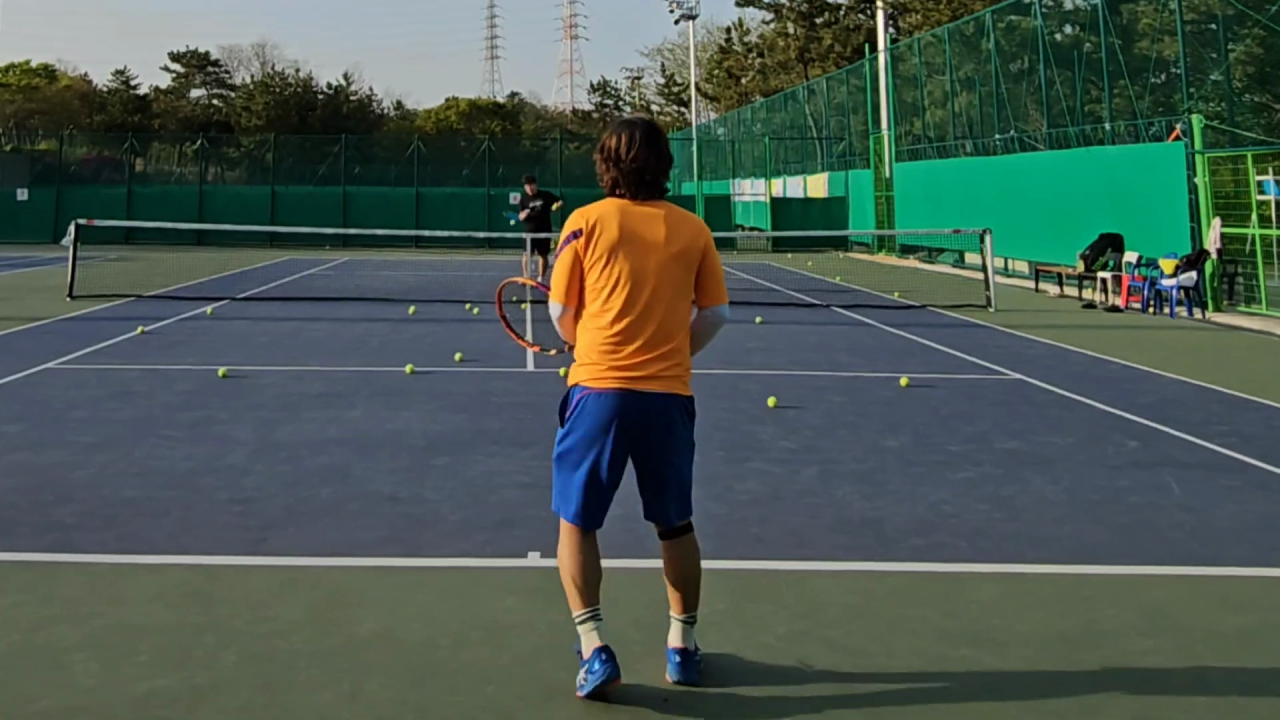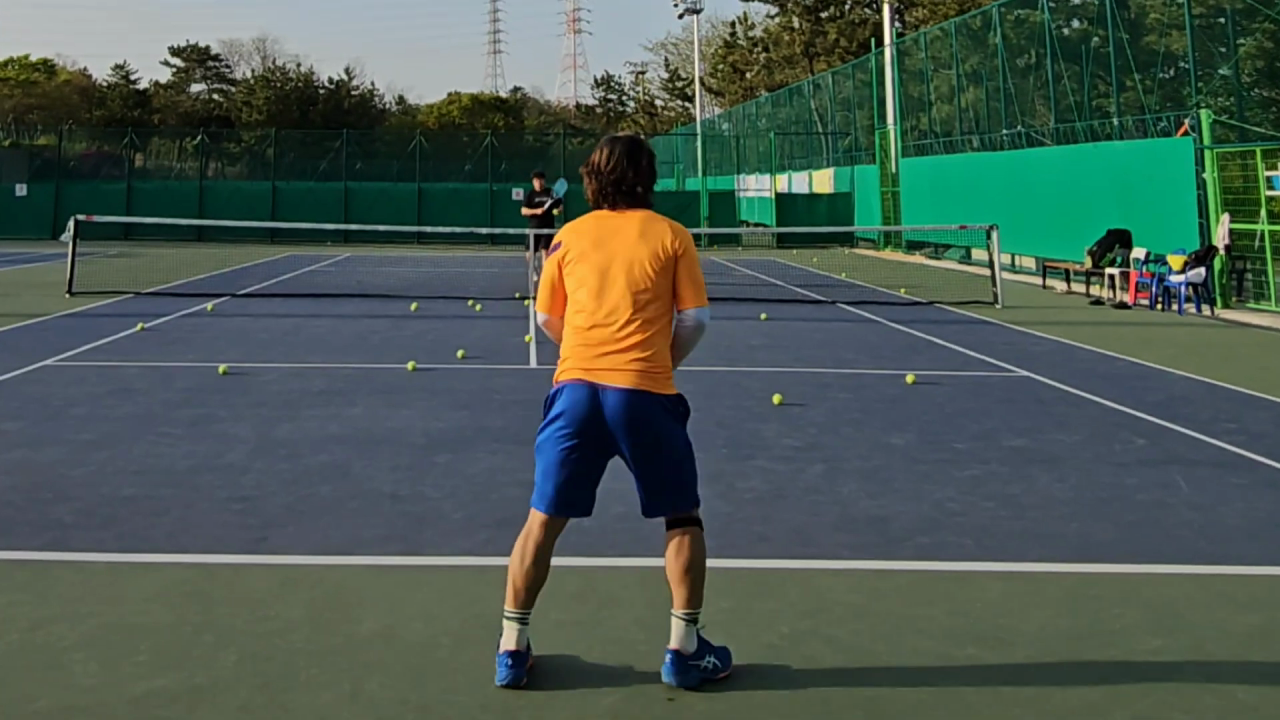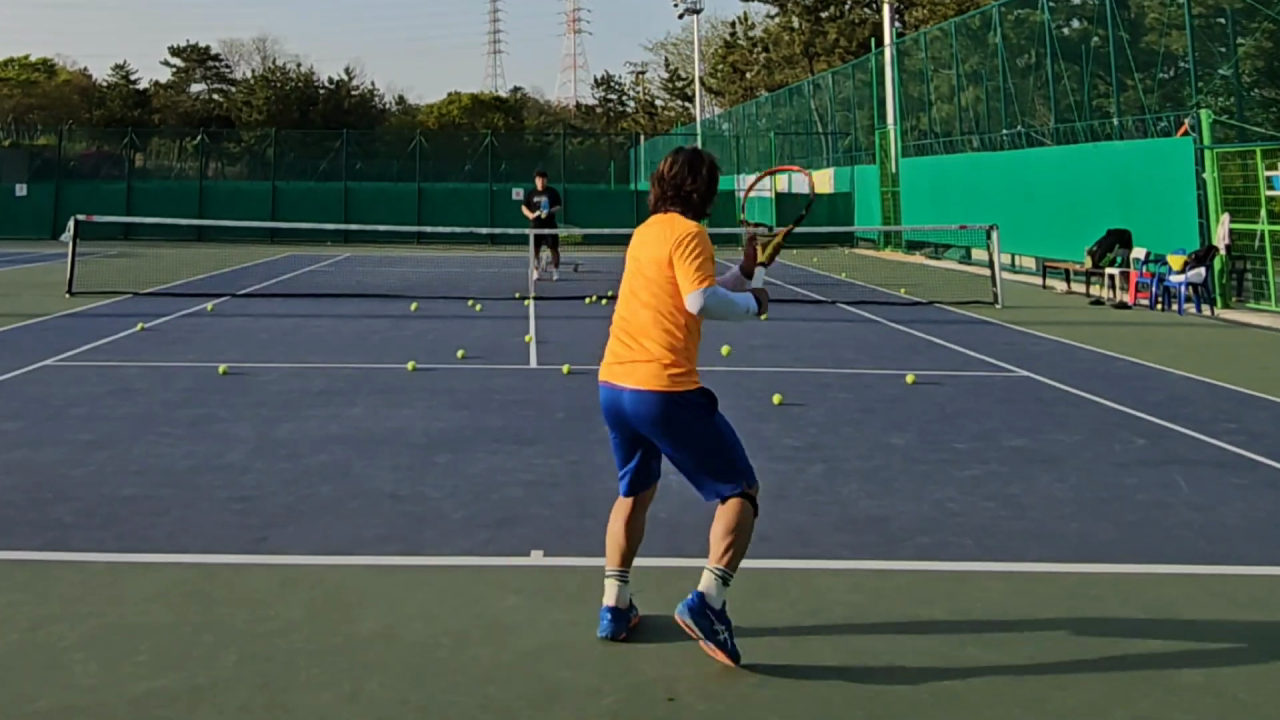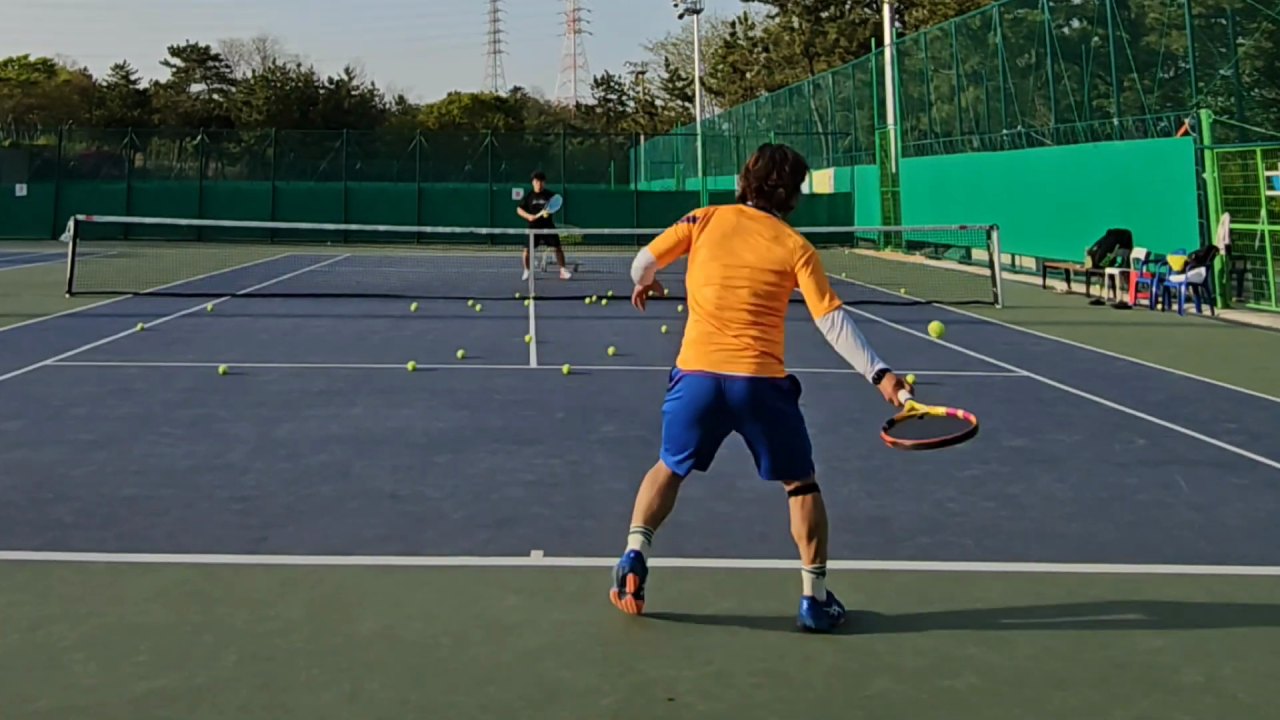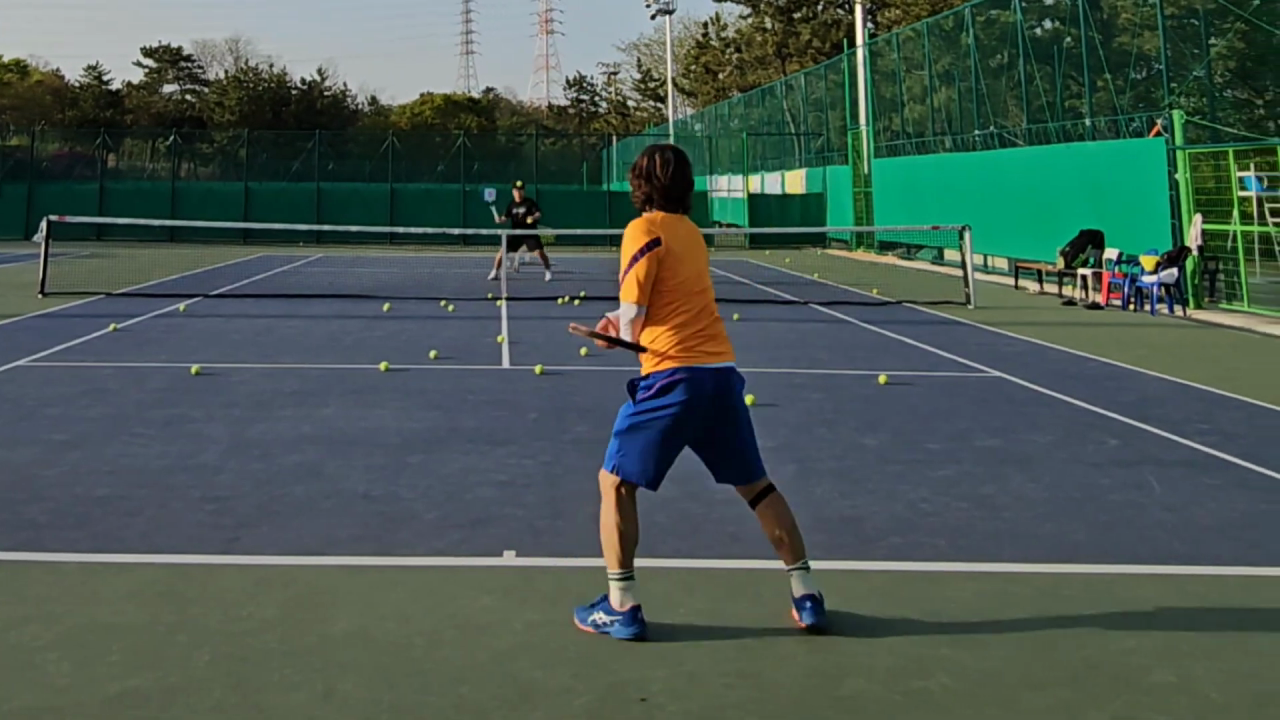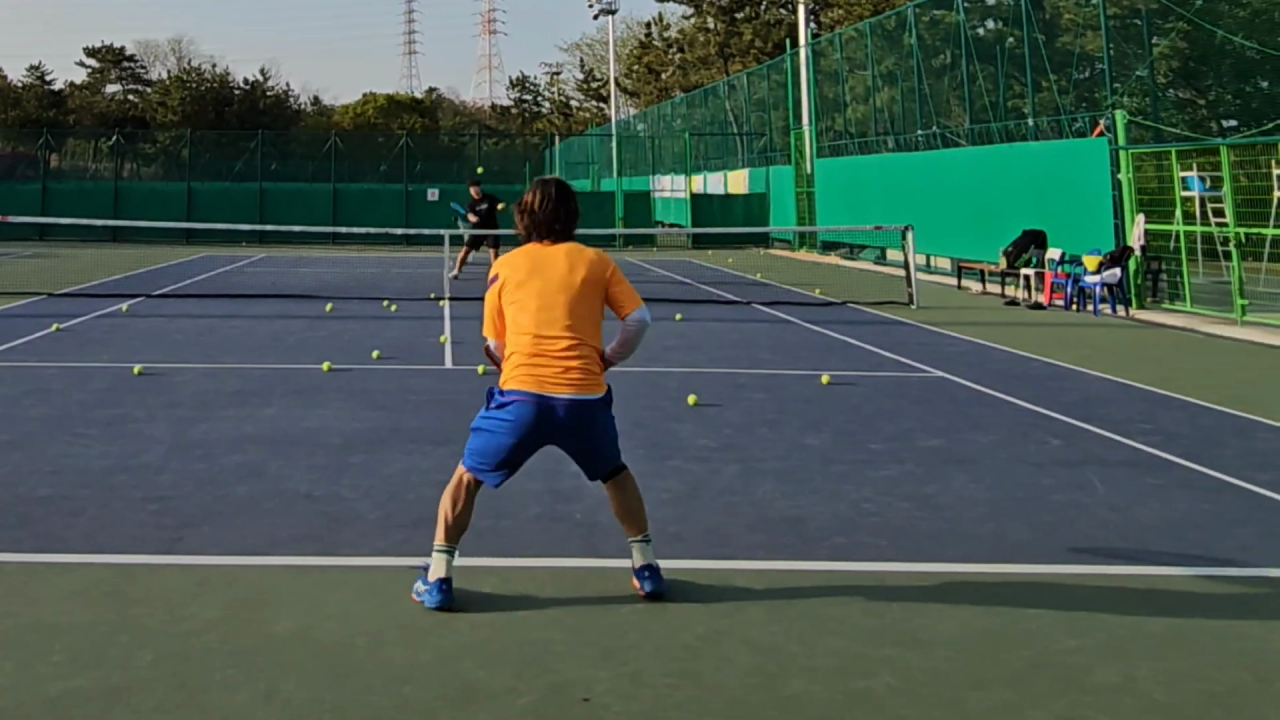
dt=0.5s
person 1, frame 1
left shoulder: (586, 222)
right shoulder: (693, 230)
left elbow: (561, 313)
right elbow: (715, 313)
left hip: (598, 391)
right hip: (668, 396)
left knee: (576, 525)
right knee: (675, 527)
left ankle: (595, 652)
right ankle: (683, 648)
person 1, frame 2
left shoulder: (569, 235)
right shoulder: (672, 235)
left elbow: (547, 319)
right elbow: (694, 318)
left hip: (576, 388)
right hip: (644, 394)
left knee: (543, 519)
right knee: (683, 518)
left ankle: (511, 651)
right ankle: (684, 649)
person 1, frame 3
left shoulder: (647, 232)
right shoulder: (688, 233)
right elbow: (701, 303)
left wrist: (742, 272)
right wrist: (752, 302)
left hip: (615, 385)
right hip: (665, 391)
left knee: (634, 493)
right knee: (739, 493)
left ankle: (615, 606)
right ankle: (706, 600)
person 1, frame 4
left shoulder: (706, 218)
right shoulder: (797, 247)
left elbow: (645, 260)
right elbow: (832, 320)
left wrist: (642, 282)
right wrist: (878, 371)
left hip: (699, 376)
right hip: (764, 382)
left knee: (669, 470)
right knee: (801, 484)
left ankle: (634, 555)
right ankle: (816, 597)
person 1, frame 5
left shoulder: (642, 228)
right shoulder: (689, 230)
left elbow: (634, 315)
left wrist: (626, 329)
right wrist: (619, 319)
left hip: (673, 377)
right hip: (719, 373)
left knee: (614, 483)
right knee: (757, 487)
left ankle: (622, 606)
right ankle: (806, 596)
person 1, frame 6
left shoulder: (505, 266)
right shoulder: (596, 261)
left elbow: (494, 343)
right elbow: (638, 320)
right wrist: (609, 360)
left hip: (522, 396)
right hip: (583, 399)
left knee: (467, 477)
right knee: (613, 471)
left ankle: (438, 577)
right ankle: (645, 567)
